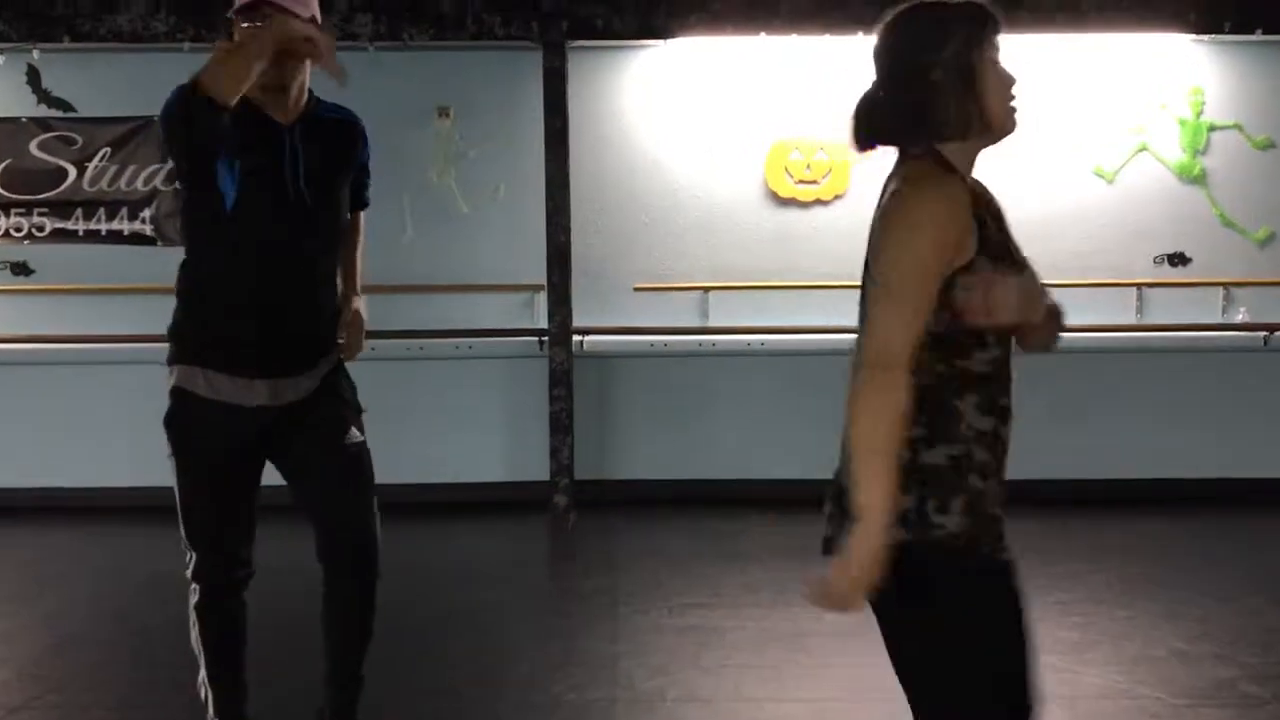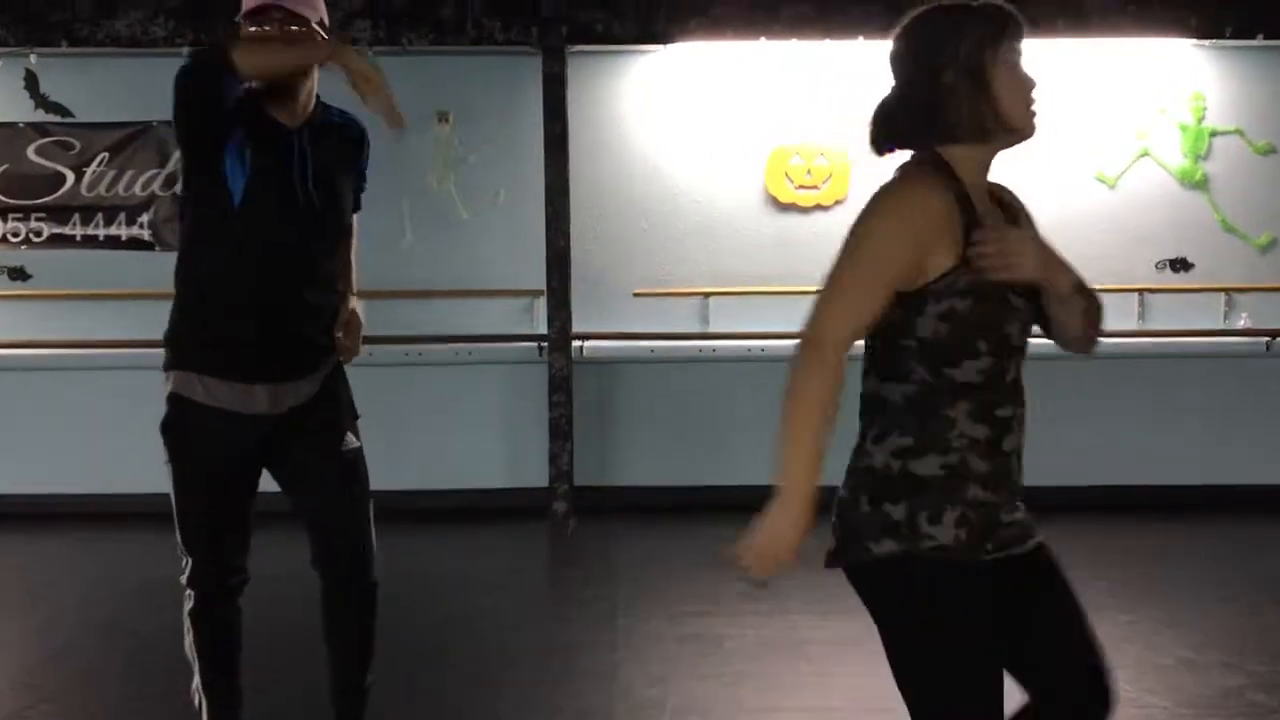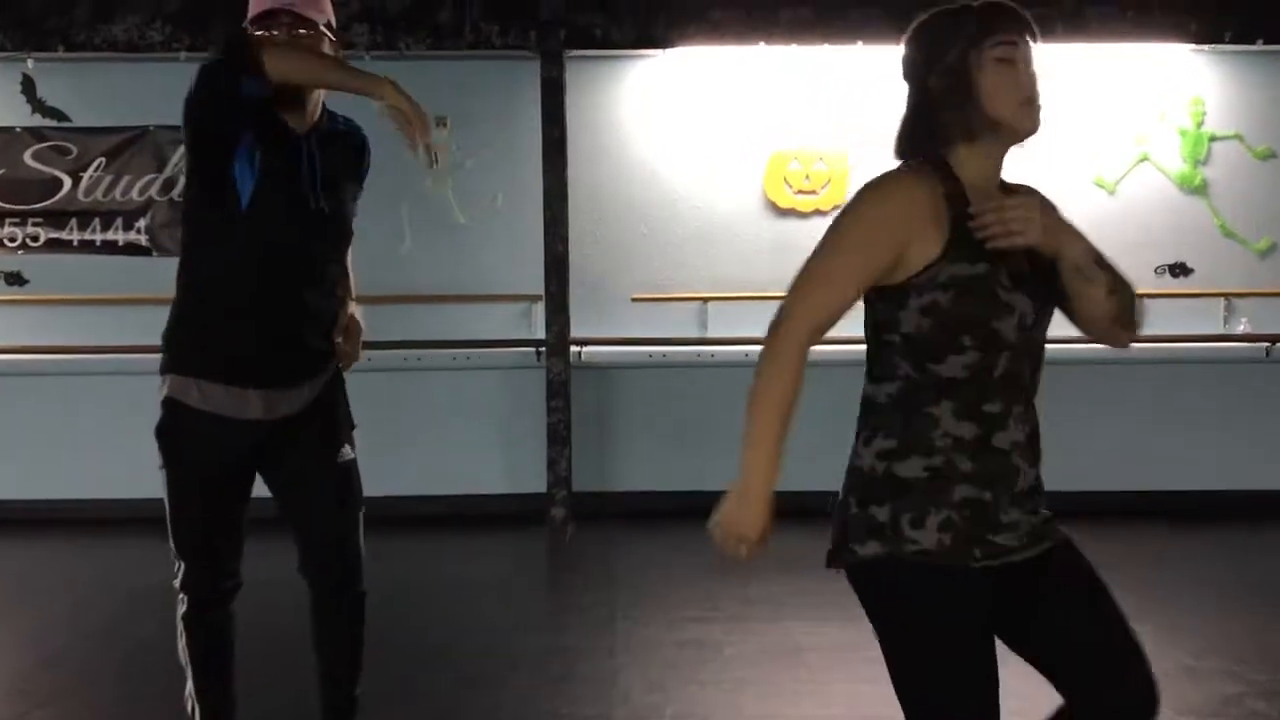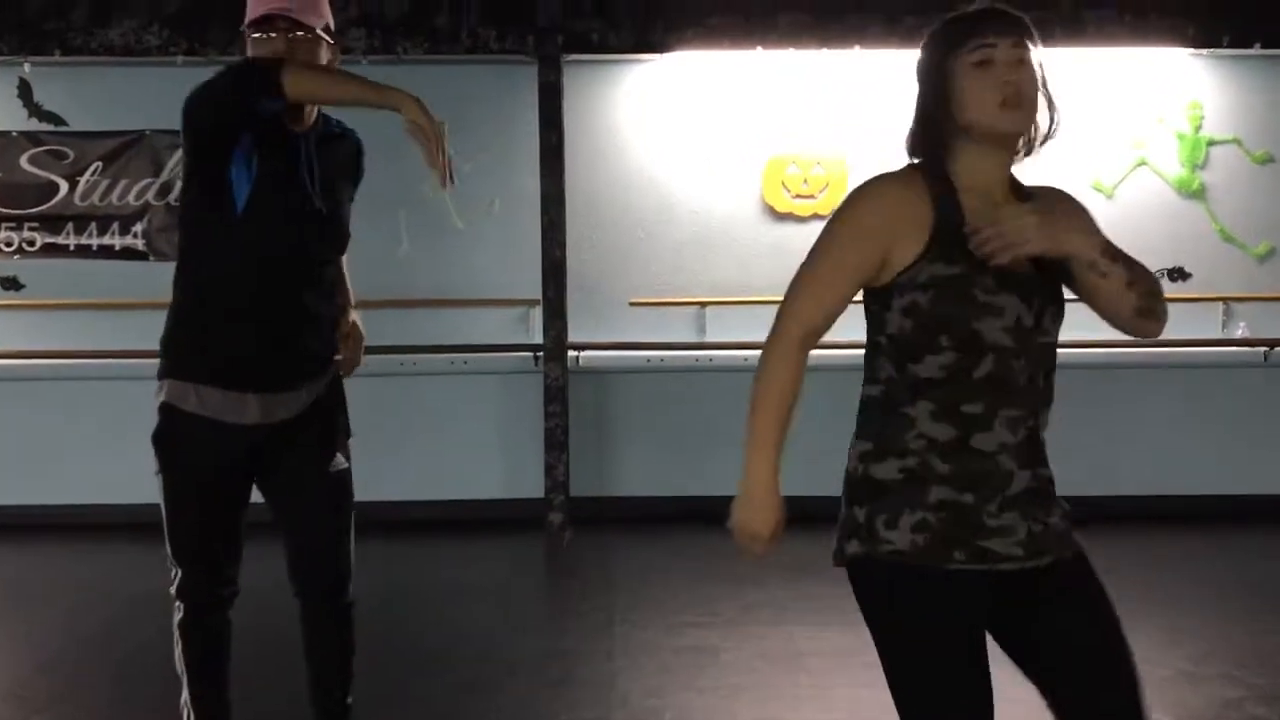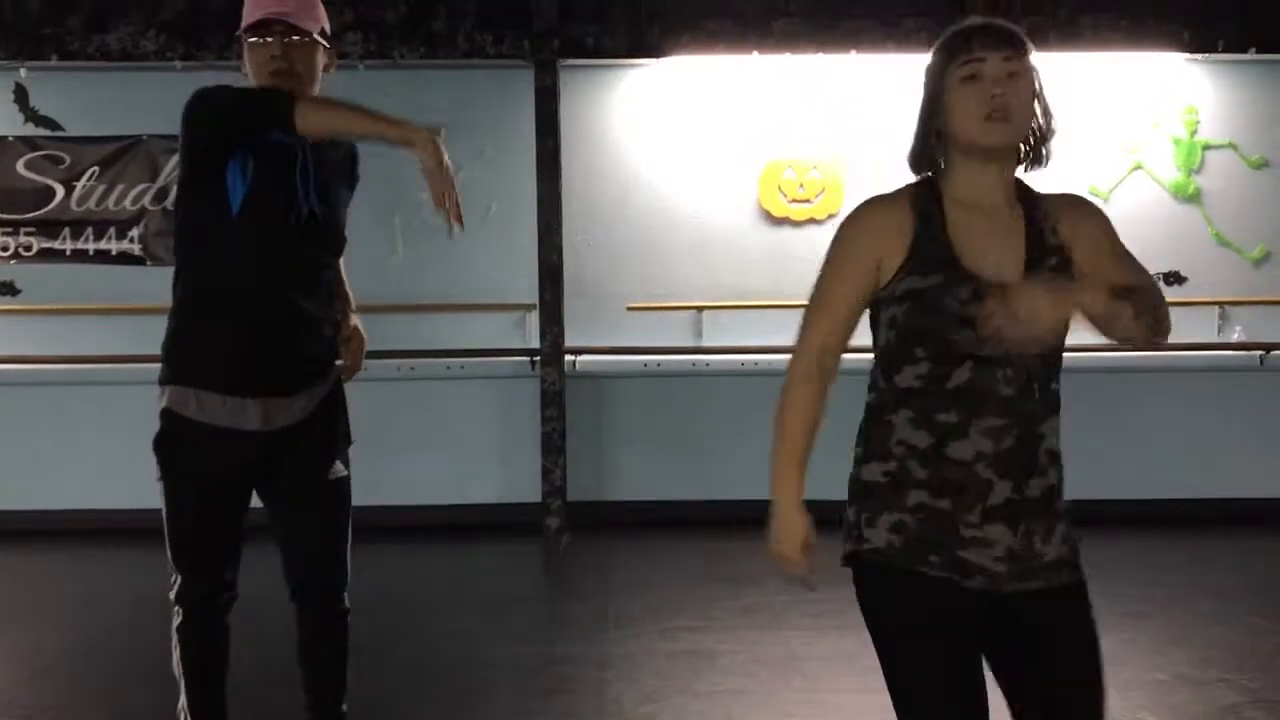
dt=0.1s
person 1, frame 1
left shoulder: (344, 132)
right shoulder: (204, 121)
right elbow: (205, 100)
left wrist: (352, 295)
left hip: (313, 381)
right hip: (213, 386)
left knee: (354, 545)
right knee: (217, 567)
person 1, frame 2
left shoulder: (345, 139)
right shoulder: (212, 122)
right elbow: (212, 64)
left wrist: (347, 298)
right wrist: (349, 65)
left hip: (311, 387)
right hip: (209, 393)
left knee: (351, 560)
right knee: (211, 577)
person 1, frame 3
left shoulder: (347, 144)
right shoulder: (223, 123)
right elbow: (237, 62)
left wrist: (346, 307)
right wrist: (382, 89)
left hip: (308, 395)
right hip: (207, 397)
left knee: (338, 571)
right knee: (206, 583)
person 1, frame 4
left shoulder: (343, 151)
right shoulder: (219, 118)
right elbow: (267, 80)
left wrist: (345, 310)
right wrist: (404, 102)
left hip: (306, 401)
right hip: (204, 403)
left knee: (327, 581)
right knee: (201, 588)
person 1, frame 5
left shoulder: (340, 156)
right shoulder: (216, 125)
right elbow: (280, 109)
left wrist: (346, 315)
right wrist: (417, 139)
left hip: (307, 407)
right hip: (206, 409)
left knee: (324, 588)
right knee: (201, 592)
person 2, frame 1
left shoulder: (964, 196)
right shoulder: (931, 198)
left elbow: (1041, 329)
right elbow: (882, 364)
left wrist: (1028, 307)
right wrist: (872, 527)
left hip: (943, 507)
right hip: (918, 514)
person 2, frame 2
left shoulder: (1000, 212)
right shoulder: (918, 204)
left elbow: (1080, 332)
right elbow: (823, 349)
left wrist: (1050, 274)
right wrist: (793, 502)
left hip: (990, 521)
right hip: (914, 527)
person 2, frame 3
left shoulder: (1024, 209)
right shoulder: (905, 200)
left elbow: (1119, 326)
right elbow: (792, 331)
left wrist: (1068, 246)
right wrist: (754, 483)
left hip: (1010, 522)
right hip: (912, 530)
person 2, frame 4
left shoulder: (1053, 213)
right shoulder: (892, 205)
left elbow: (1146, 317)
right elbow: (789, 337)
left wrist: (1076, 246)
right wrist: (760, 479)
left hip: (1024, 522)
right hip: (910, 532)
person 2, frame 5
left shoulder: (1070, 222)
right shoulder: (886, 224)
left elbow: (1151, 325)
right elbow: (812, 362)
left wrist: (1076, 299)
right wrist: (787, 498)
left hip: (1031, 536)
right hip: (908, 540)
